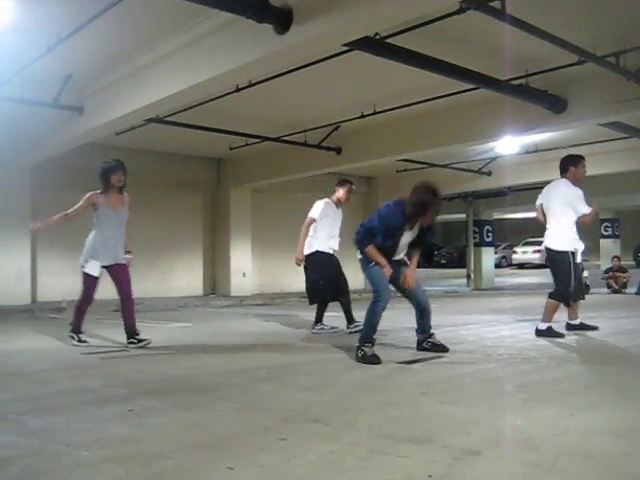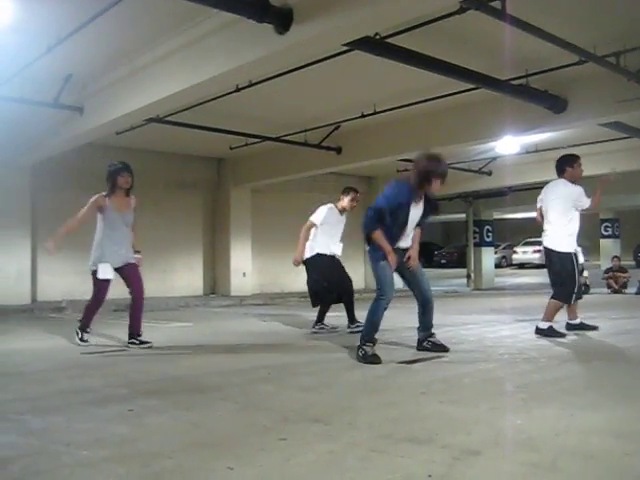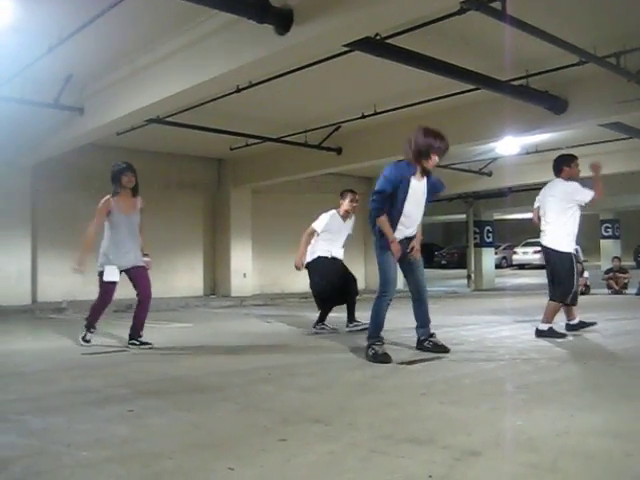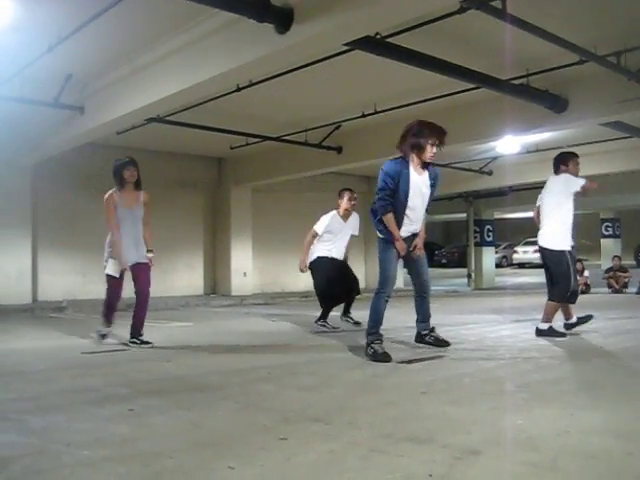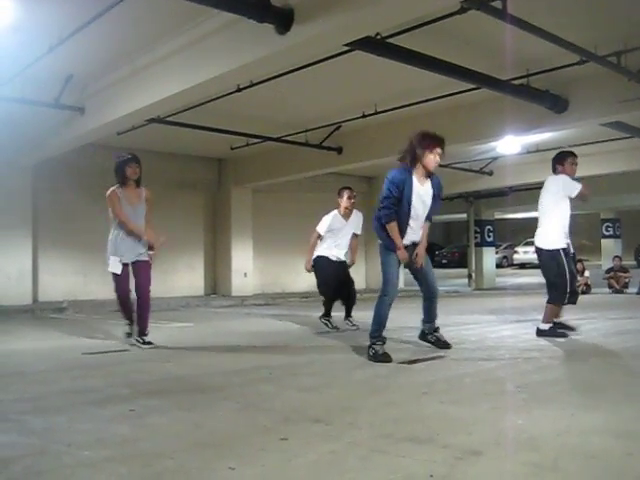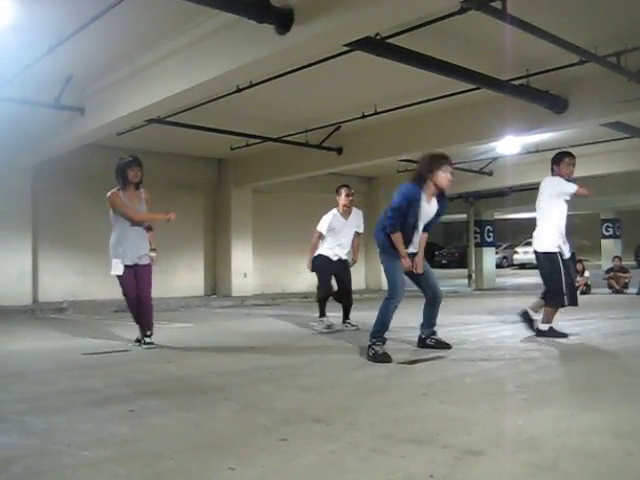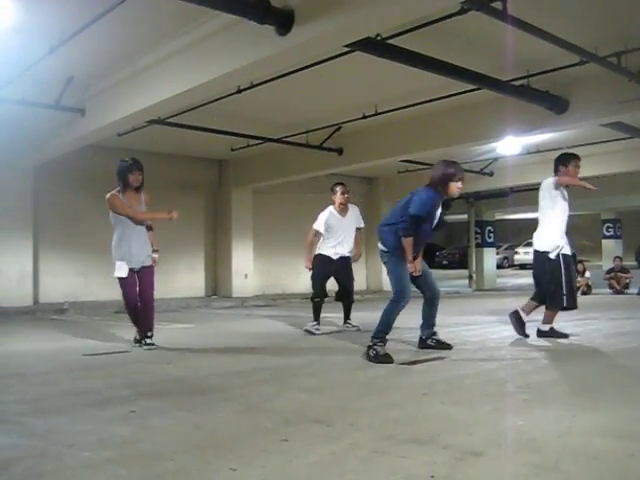
dt=0.1s
person 1, frame 1
left shoulder: (424, 224)
right shoulder: (390, 213)
right elbow: (362, 238)
left wrist: (411, 268)
right wrist: (383, 264)
left hip: (397, 261)
right hip: (374, 259)
left knee: (422, 301)
right knee: (382, 296)
left ankle: (424, 338)
right ankle: (365, 345)
person 1, frame 2
left shoulder: (426, 199)
right shoulder: (397, 192)
right elbow: (371, 222)
left wrist: (414, 249)
right wrist: (389, 252)
left hip: (405, 251)
right hip: (382, 250)
left knee: (425, 294)
right knee: (385, 294)
left ankle: (426, 337)
right ankle: (366, 344)
person 1, frame 3
left shoulder: (430, 180)
right shoulder: (395, 171)
right elbow: (377, 207)
left wrist: (418, 239)
right wrist: (392, 241)
left hip: (409, 241)
right hip: (387, 240)
left knee: (419, 290)
right knee: (387, 289)
left ankle: (425, 337)
right ankle: (374, 343)
person 1, frame 4
left shoulder: (431, 173)
right shoulder: (393, 168)
right elbow: (383, 205)
left wrist: (421, 236)
right wrist: (397, 238)
left hip: (414, 237)
right hip: (391, 237)
left knee: (422, 285)
right knee: (386, 287)
left ankle: (424, 331)
right ankle: (373, 340)
person 1, frame 5
left shoulder: (434, 183)
right shoulder: (398, 177)
right elbow: (387, 213)
left wrist: (422, 245)
right wrist: (399, 247)
left hip: (415, 245)
right hip: (392, 244)
left knee: (431, 289)
right knee: (389, 291)
left ankle: (429, 330)
right ankle: (376, 342)
person 1, frame 6
left shoulder: (439, 200)
right shoulder: (409, 191)
right elbow: (393, 223)
left wrist: (420, 256)
right wrist: (403, 255)
left hip: (411, 252)
right hip: (391, 249)
left knee: (434, 293)
right knee: (395, 293)
left ankle: (426, 335)
right ankle: (375, 343)
person 1, frame 7
left shoulder: (438, 201)
right shoulder: (426, 196)
right elbow: (407, 228)
left wrist: (418, 258)
right wrist: (409, 260)
left hip: (412, 254)
right hip: (394, 249)
left knee: (433, 293)
right knee: (402, 296)
left ankle: (427, 336)
right ankle: (376, 344)
person 2, frame 1
left shoulder: (126, 199)
right shoulder: (95, 198)
right elbow: (70, 214)
left wrist: (127, 251)
right wrist: (45, 224)
left hip: (116, 256)
right hip: (95, 254)
left knee: (126, 293)
right knee: (88, 295)
left ankle: (132, 336)
right ankle: (75, 331)
person 2, frame 2
left shoulder: (132, 201)
right shoulder: (101, 200)
right elbow: (77, 220)
left wrist: (136, 251)
right wrist: (56, 239)
left hip: (125, 256)
right hip: (103, 256)
left knee: (138, 293)
right knee: (98, 298)
left ankle: (135, 335)
right ankle: (82, 330)
person 2, frame 3
left shoulder: (139, 202)
right shoulder: (108, 202)
right elbow: (93, 230)
left wrist: (144, 255)
right wrist: (83, 257)
left hip: (134, 258)
right hip: (111, 258)
left knee: (145, 294)
right knee: (104, 298)
left ankle: (135, 336)
right ankle: (89, 328)
person 2, frame 4
left shoulder: (143, 197)
right shoulder: (111, 197)
right elbow: (112, 228)
left wrist: (149, 250)
right wrist: (118, 256)
left hip: (138, 252)
right hip: (116, 252)
left knee: (143, 293)
right knee: (113, 294)
left ankle: (136, 335)
right ankle: (106, 324)
person 2, frame 5
left shoulder: (144, 193)
right shoulder: (113, 194)
right elbow: (125, 221)
left wrist: (151, 246)
right wrist: (149, 236)
left hip: (140, 250)
right hip: (120, 249)
left knee: (143, 291)
right knee: (123, 292)
left ankle: (141, 334)
right ankle: (130, 324)
person 2, frame 6
left shoulder: (144, 195)
right shoulder: (114, 196)
right elbow: (135, 217)
left wrist: (152, 248)
right wrist: (165, 216)
left hip: (141, 253)
right hip: (121, 253)
left knee: (145, 295)
right knee: (130, 295)
left ankle: (146, 334)
right ankle: (142, 330)
person 2, frame 7
left shoulder: (143, 197)
right shoulder: (113, 198)
right elbow: (137, 216)
left wrist: (154, 249)
right wrist: (167, 215)
left hip: (144, 254)
right hip: (124, 255)
left knee: (147, 296)
right knee: (130, 298)
left ankle: (147, 335)
right ankle: (139, 330)
person 3, frame 1
left shoulder: (550, 187)
right shoulder: (574, 191)
left elbow: (539, 215)
right elbow: (586, 218)
right wrist: (594, 209)
left hip: (555, 244)
right hip: (563, 245)
left knee: (573, 284)
right knee: (564, 287)
left ankle: (574, 321)
right ankle: (543, 326)
person 3, frame 2
left shoulder: (548, 188)
right shoulder: (574, 190)
left elbow: (539, 216)
right elbow: (592, 205)
right wrist: (603, 186)
left hip: (550, 244)
right hip: (563, 246)
left knee: (569, 284)
right knee: (568, 286)
left ankle: (574, 321)
right ankle: (544, 325)
person 3, frame 3
left shoulder: (547, 189)
right shoulder: (571, 188)
left elbow: (535, 216)
right elbow: (597, 196)
right wrist: (597, 174)
left hip: (549, 244)
right hip: (562, 245)
left knee: (567, 285)
right knee: (565, 287)
left ankle: (573, 321)
right ankle: (543, 326)
person 3, frame 4
left shoulder: (550, 185)
right shoulder: (564, 179)
left elbow: (536, 214)
right elbow: (589, 186)
right wrist: (591, 184)
left hip: (548, 242)
right hip: (558, 243)
left knee: (559, 283)
right knee: (564, 284)
left ankle: (570, 319)
right ankle: (544, 326)
person 3, frame 5
left shoulder: (551, 185)
right shoulder: (561, 180)
left elbow: (544, 214)
right elbow: (583, 194)
right wrist: (581, 191)
left hip: (545, 243)
right hip: (554, 244)
left knee: (560, 283)
right knee: (563, 284)
left ankle: (554, 320)
right ankle: (544, 326)
person 3, frame 6
left shoulder: (554, 187)
right shoulder: (553, 182)
right elbow: (582, 192)
right wrist: (584, 190)
left hip: (550, 244)
right hip: (551, 245)
left knee: (555, 287)
right knee: (561, 287)
left ankle: (529, 314)
right ankle: (544, 326)
person 3, frame 7
left shoulder: (559, 190)
right shoulder: (550, 183)
right elbow: (564, 180)
right wrist: (585, 184)
left hip: (554, 245)
right hip: (551, 246)
left knee: (549, 288)
right knee: (560, 288)
left ankle: (520, 314)
right ankle: (545, 327)
person 4, frame 1
left shoulder: (339, 211)
right shoulder: (323, 204)
right elbow: (306, 225)
right wrist: (300, 250)
left hip: (329, 253)
right hip: (316, 253)
left knee: (341, 286)
right knee: (324, 289)
left ankle: (351, 323)
right ankle: (317, 324)
person 4, frame 2
left shoulder: (344, 215)
right shoulder: (326, 211)
right elbow: (306, 228)
right wrist: (299, 252)
left hip: (331, 256)
right hip: (317, 255)
left knee: (345, 285)
right knee: (328, 290)
left ankle: (352, 322)
right ankle: (318, 323)
person 4, frame 3
left shoulder: (351, 219)
right shoulder: (329, 217)
right elbow: (308, 233)
left wrist: (339, 254)
right wrist: (300, 256)
left hip: (333, 259)
right hip: (318, 258)
left knee: (350, 284)
right knee: (331, 291)
left ankle: (351, 321)
right ankle: (319, 323)
person 4, frame 4
left shoulder: (355, 218)
right shoulder: (329, 218)
right elbow: (311, 236)
left wrist: (345, 258)
right wrist: (303, 259)
left hip: (337, 259)
right hip: (321, 258)
left knee: (351, 285)
right knee: (332, 290)
left ankle: (346, 314)
right ankle: (323, 318)
person 4, frame 5
left shoulder: (358, 216)
right shoulder: (331, 218)
right elbow: (315, 237)
left wrist: (353, 257)
right wrist: (309, 260)
left hip: (340, 259)
right hip: (323, 257)
left knee: (349, 290)
right knee: (332, 287)
left ankle: (348, 317)
right ankle: (326, 315)
person 4, frame 6
left shoulder: (358, 214)
right shoulder: (330, 217)
left elbow: (357, 235)
right elbow: (317, 238)
left wrist: (354, 255)
right wrist: (311, 259)
left hip: (342, 258)
right hip: (323, 256)
left knee: (346, 290)
right knee: (325, 286)
left ankle: (346, 320)
right ankle: (322, 317)
person 4, frame 7
left shoulder: (355, 211)
right shoulder: (326, 215)
left elbow: (359, 229)
right elbow: (312, 236)
left wrist: (358, 249)
right wrist: (308, 259)
left hip: (344, 257)
right hip: (324, 255)
left knee: (348, 290)
right knee: (318, 287)
left ankle: (347, 321)
right ankle: (315, 322)
